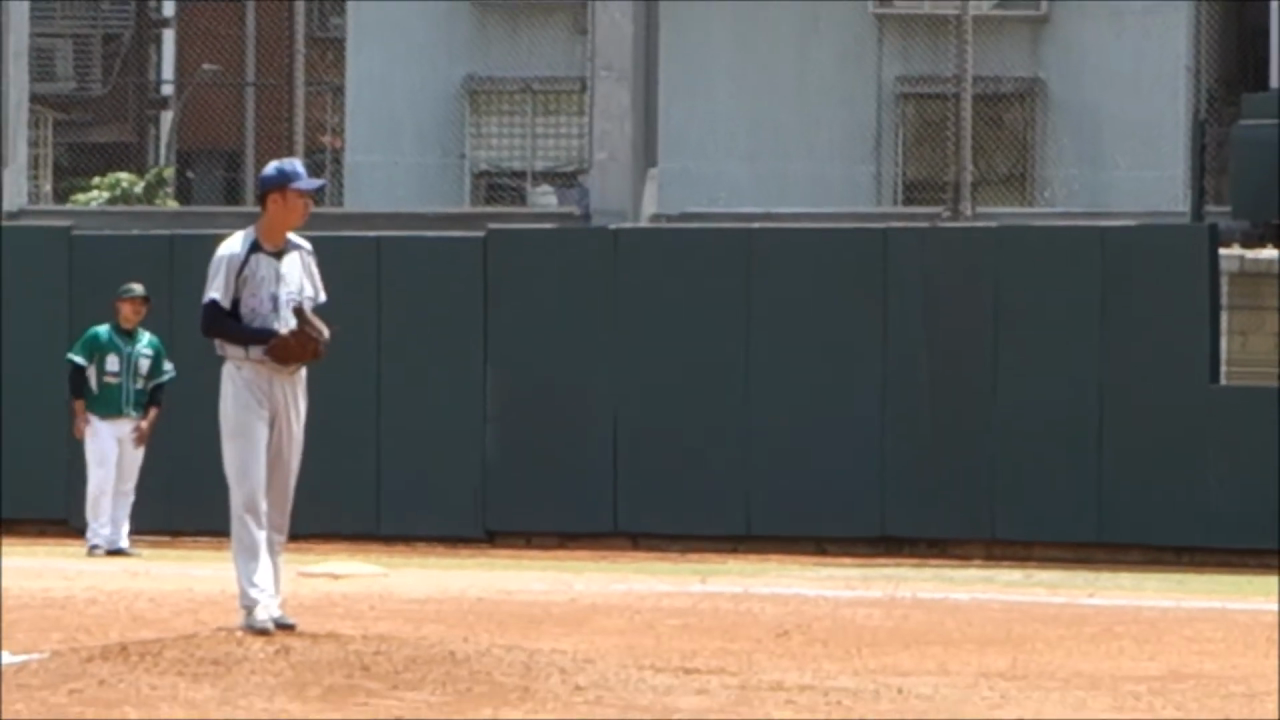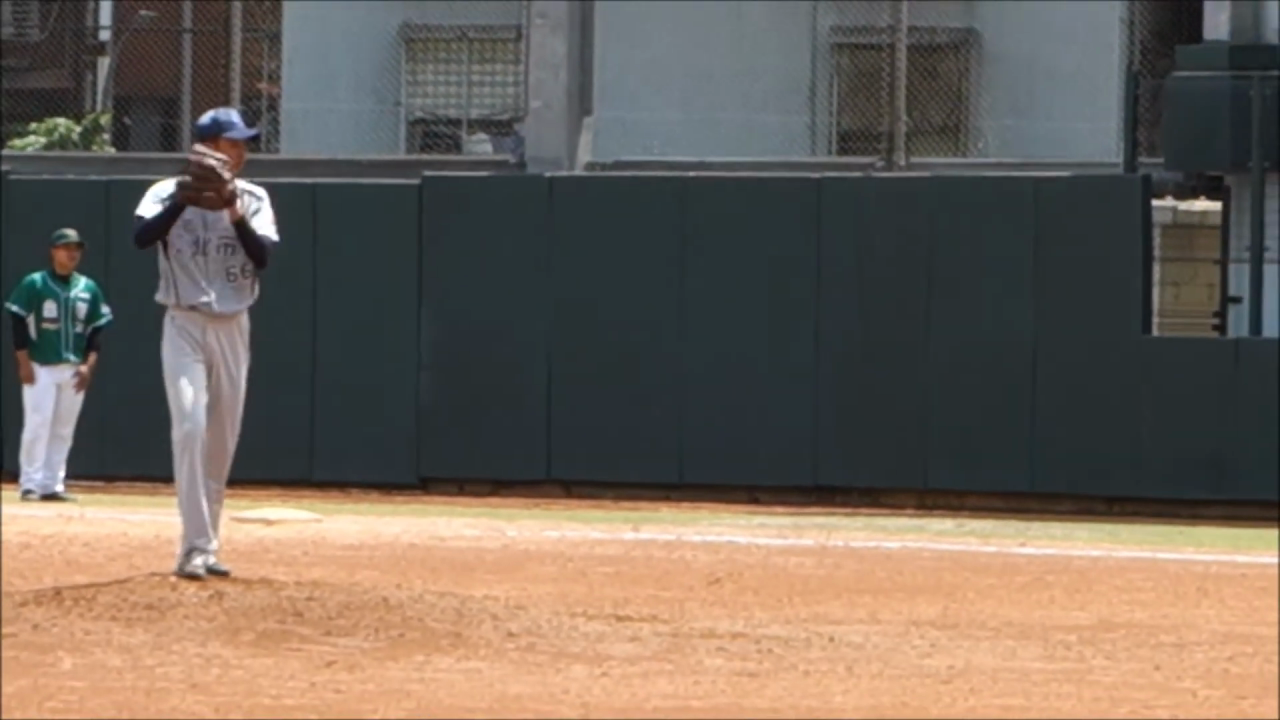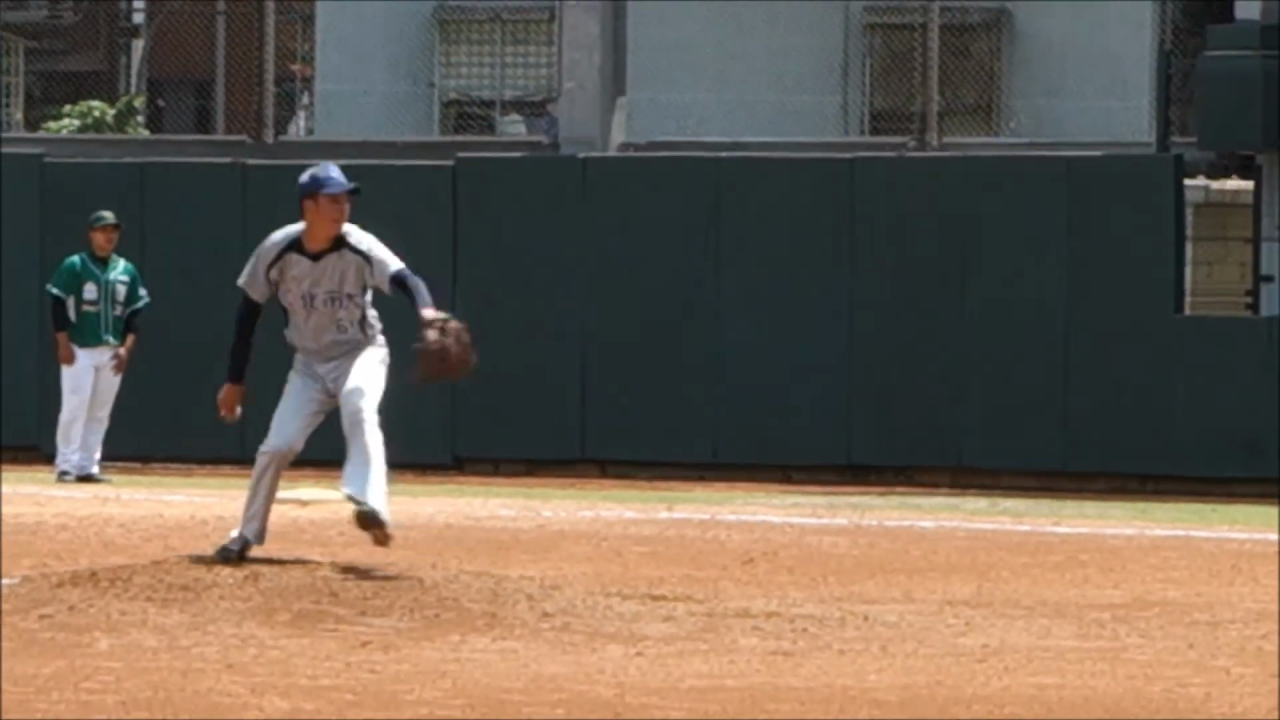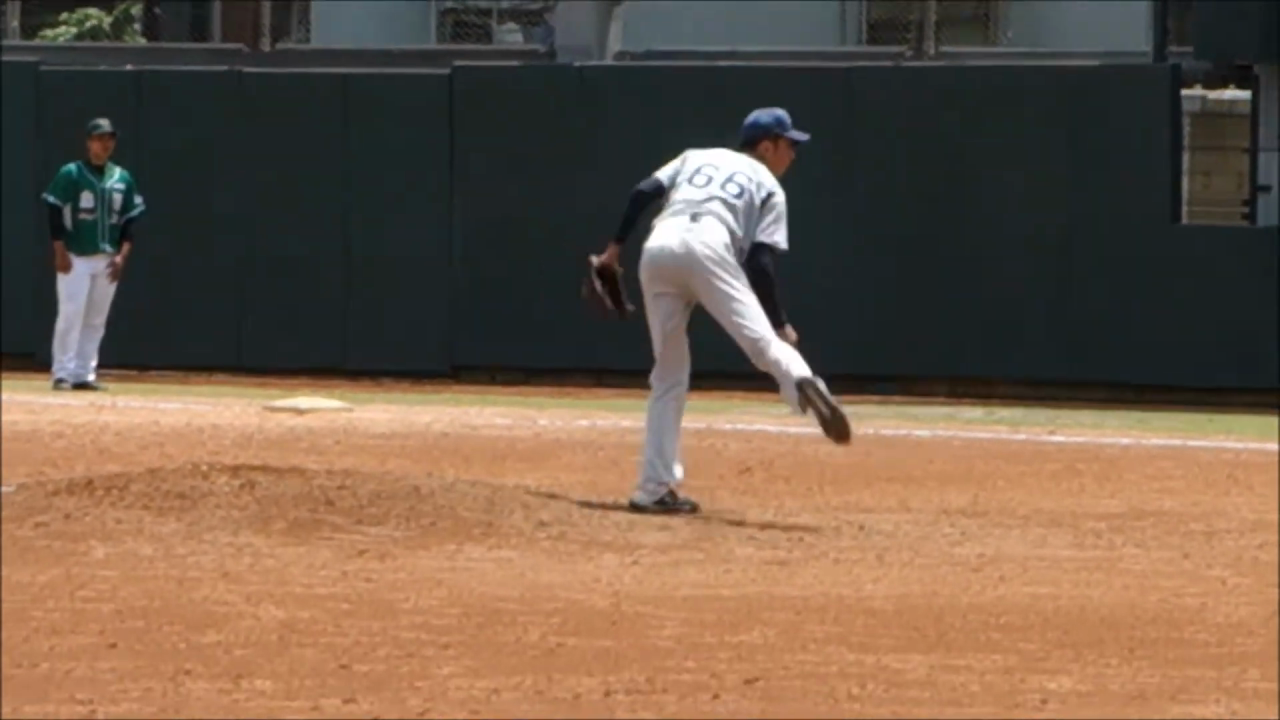
dt=1s
person 1, frame 1
left shoulder: (303, 252)
right shoulder: (234, 253)
right elbow: (211, 323)
right wrist: (271, 336)
left hip: (292, 380)
right hip: (247, 378)
left knee: (281, 495)
right knee: (249, 493)
left ankle: (270, 600)
right ankle: (257, 603)
person 1, frame 2
left shoulder: (254, 198)
right shoulder: (172, 193)
left elbow: (263, 257)
right elbow: (142, 237)
left wrist: (234, 213)
right wrist: (184, 200)
left hip: (233, 329)
right hip: (184, 327)
left knee: (222, 444)
right knee: (191, 430)
left ankle: (204, 546)
right ankle: (195, 547)
person 1, frame 3
left shoulder: (359, 247)
right shoulder: (277, 249)
left elbow: (405, 279)
right elbow: (248, 311)
left wrist: (427, 312)
right wrist: (234, 379)
left hip: (361, 354)
right hip: (310, 364)
left knee: (358, 402)
right knee: (276, 449)
left ankle: (370, 505)
right ankle: (249, 534)
person 1, frame 4
left shoulder: (696, 157)
right shoulder: (765, 186)
left elbow: (641, 195)
right elbow: (760, 260)
left wrist: (614, 247)
right wrist: (781, 324)
left hip: (656, 250)
right hip: (706, 250)
left knee: (669, 376)
right knee: (763, 346)
left ankle: (654, 487)
person 2, frame 1
left shoulder: (153, 344)
right shoulder: (97, 336)
left elbow: (158, 387)
right elbow: (77, 374)
left wrist: (148, 421)
right wrist: (80, 414)
left hip: (134, 424)
right hip: (99, 421)
left knee: (126, 485)
right knee: (101, 480)
left ankle: (117, 541)
right ankle: (96, 539)
person 2, frame 2
left shoulder: (89, 288)
right shoulder: (34, 283)
left elbow: (96, 330)
right elbow: (18, 323)
left wrist: (89, 365)
right wrist: (24, 362)
left hip: (74, 369)
right hip: (40, 367)
left knee: (64, 430)
right knee: (37, 426)
left ankle: (52, 485)
right ankle: (30, 484)
person 2, frame 3
left shoulder: (128, 270)
right shoulder: (73, 265)
left elbow: (134, 312)
right elbow: (58, 305)
left wrist: (127, 347)
right wrist: (63, 344)
left hip: (112, 352)
right hip: (79, 349)
left knee: (100, 413)
right knee: (74, 408)
left ankle: (88, 466)
right ankle: (66, 465)
person 2, frame 4
left shoulder: (123, 178)
right shoulder: (69, 174)
left elbow: (130, 220)
right elbow: (54, 214)
left wrist: (123, 255)
right wrist: (60, 252)
left hip: (108, 260)
right hip: (75, 257)
left knee: (96, 321)
right knee: (70, 317)
left ankle: (84, 374)
right ankle: (62, 373)
